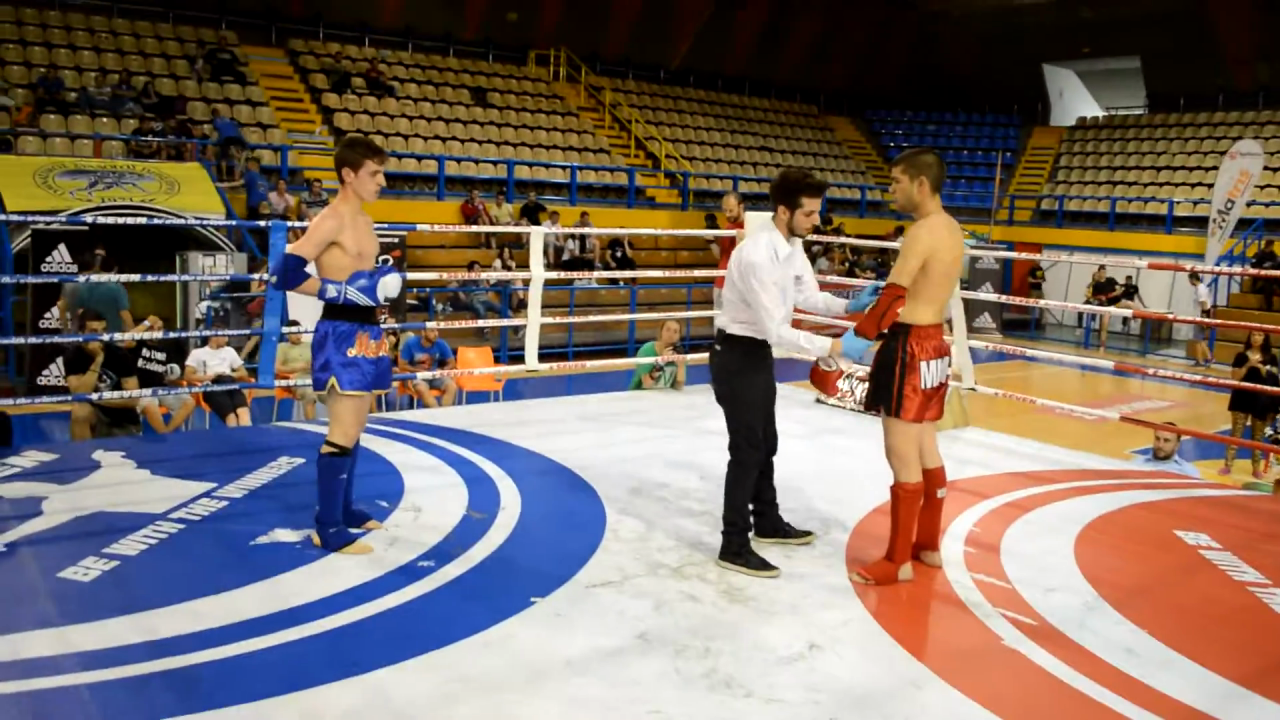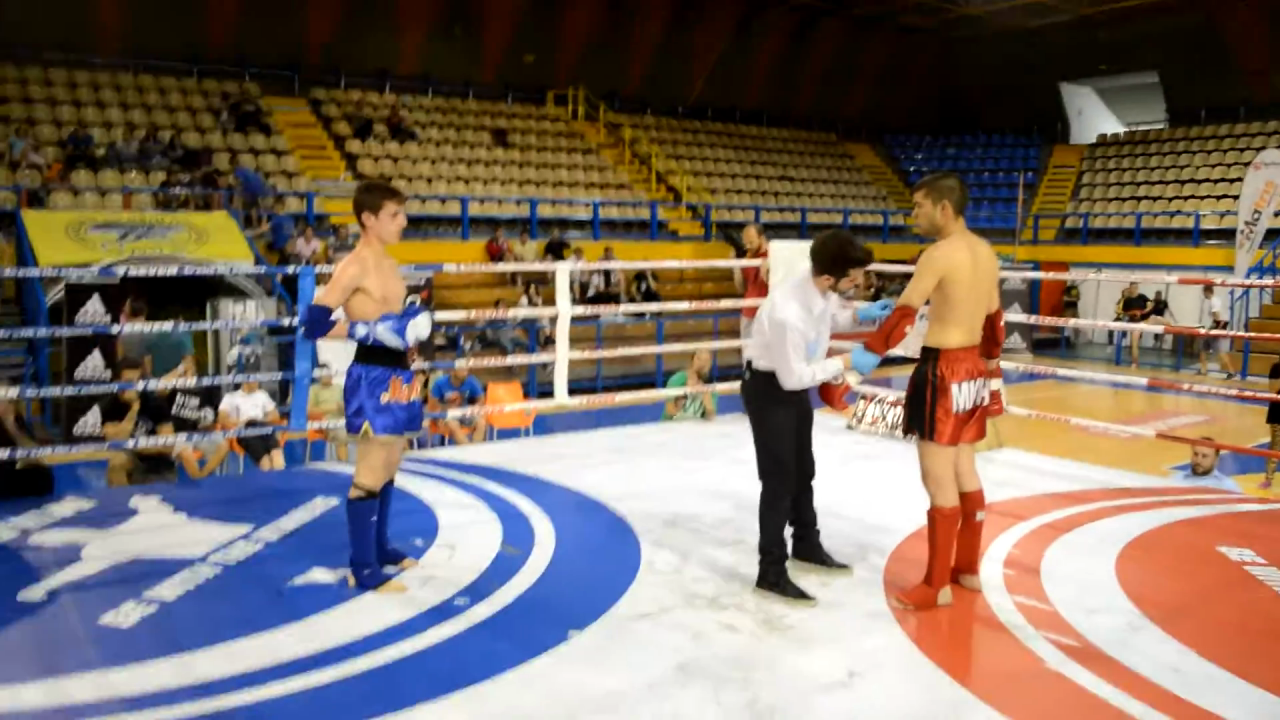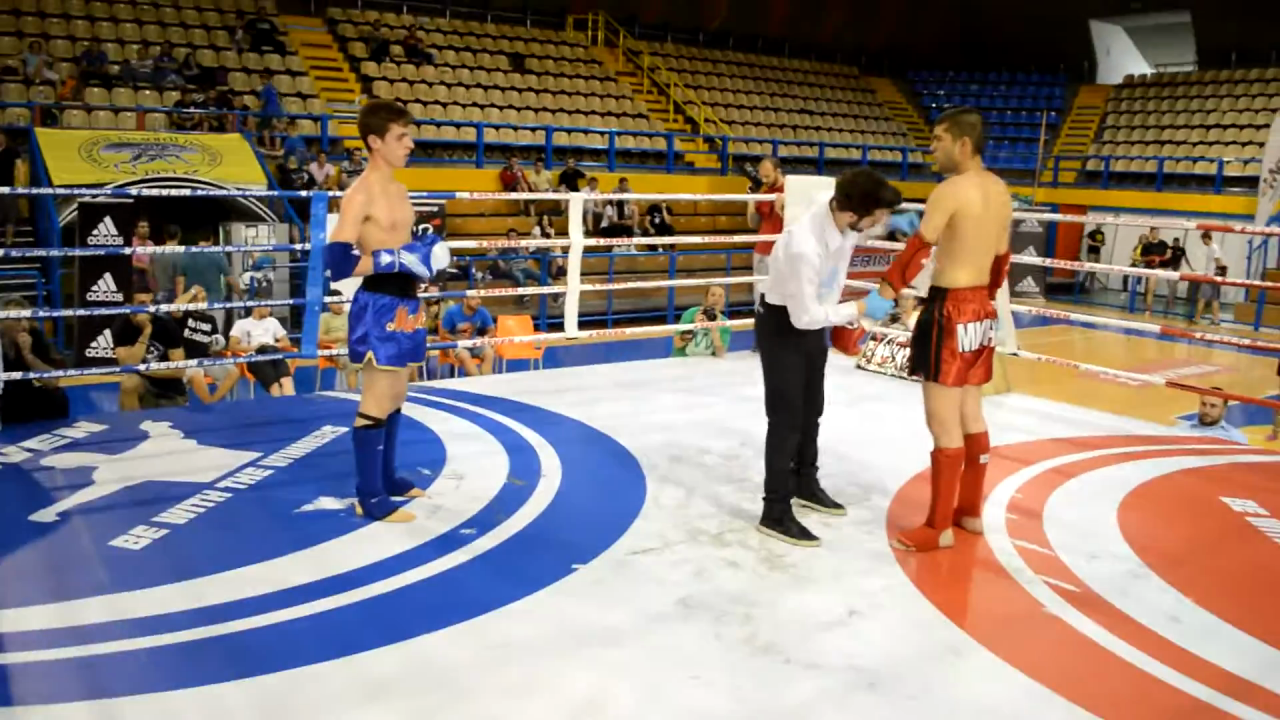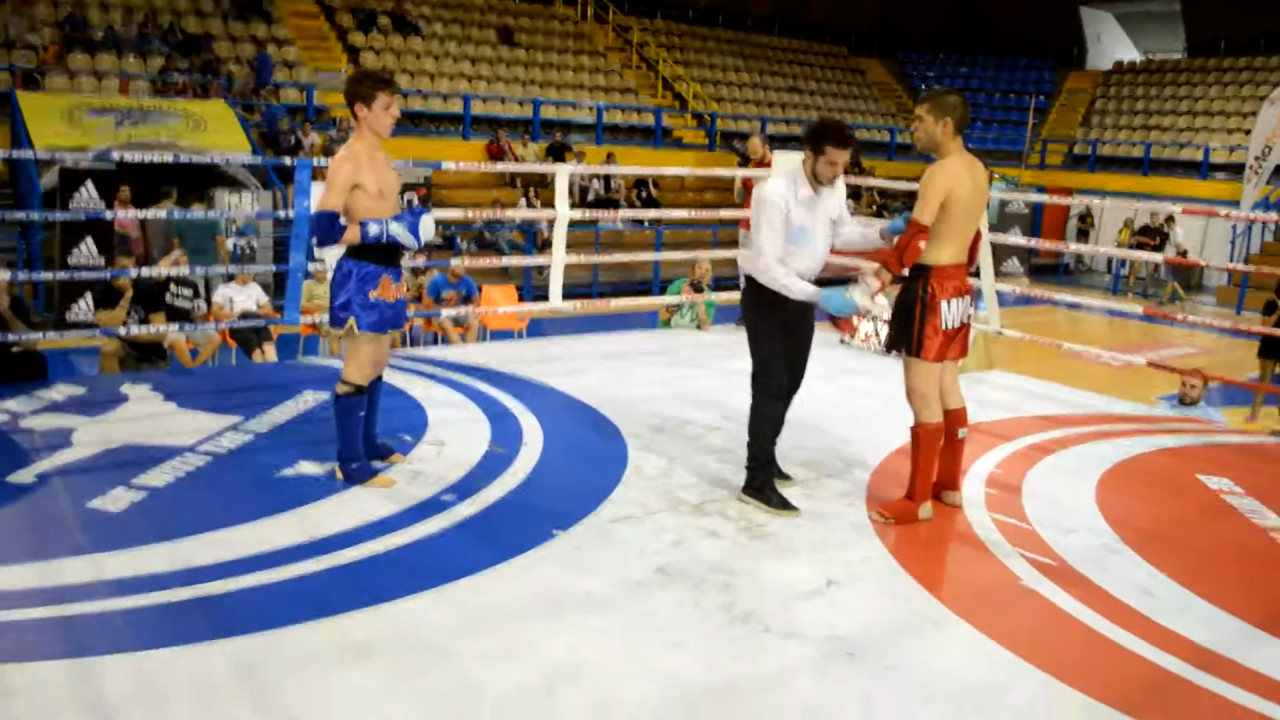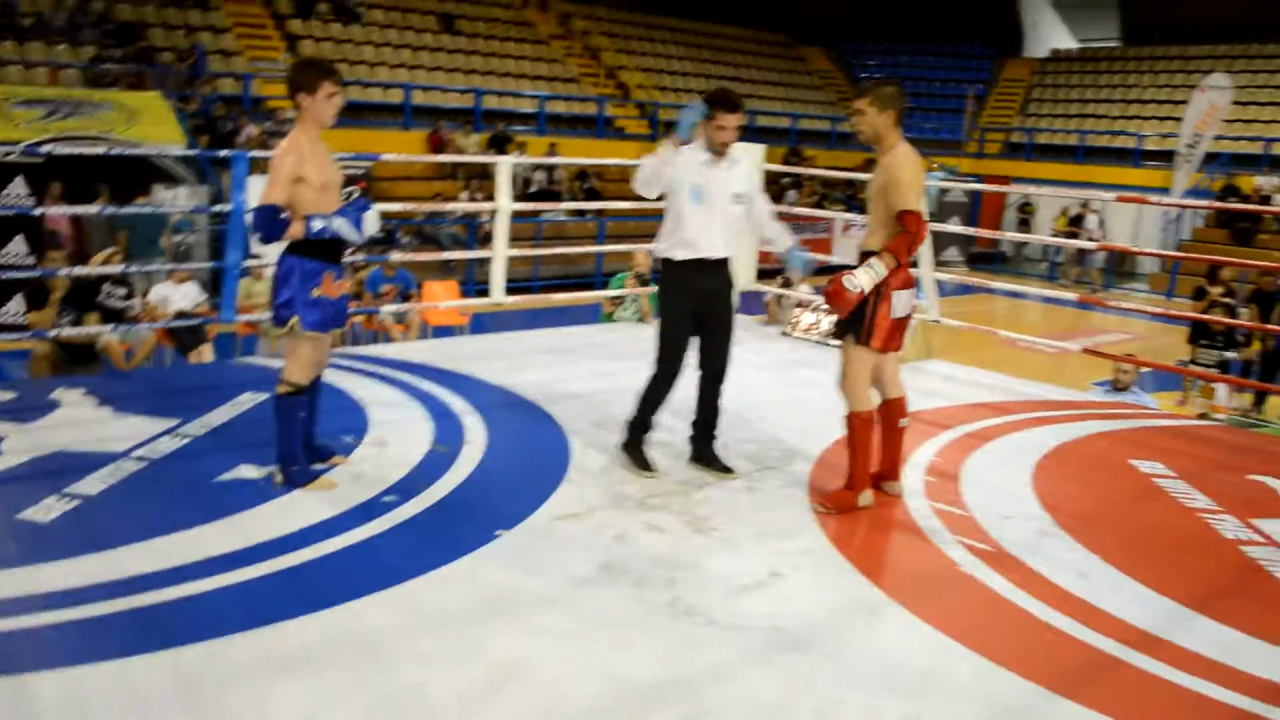
dt=0.4s
person 1, frame 1
left shoulder: (922, 232)
right shoulder: (953, 230)
left elbow: (893, 298)
left wrist: (849, 345)
left hip: (910, 348)
right hip: (933, 346)
left knee: (902, 456)
right knee: (925, 450)
left ankle: (898, 561)
right ankle: (929, 544)
person 1, frame 2
left shoulder: (939, 254)
right shoulder: (986, 252)
left elbow: (904, 314)
right elbow: (994, 320)
left wrist: (861, 358)
right wrist: (989, 368)
left hip: (943, 371)
right hip: (972, 369)
left knee: (939, 480)
right knee: (964, 472)
left ankle: (936, 585)
right ankle: (968, 568)
person 1, frame 3
left shoulder: (950, 190)
right shoulder: (1001, 191)
left elbow: (916, 252)
left wrist: (879, 299)
left hip: (950, 311)
right hip: (980, 309)
left knee: (943, 422)
right knee: (970, 415)
left ankle: (939, 527)
right ankle: (970, 510)
person 1, frame 4
left shoulder: (940, 172)
right shoulder: (976, 170)
left elbow: (913, 240)
left wrist: (869, 286)
left hip: (932, 287)
right hip: (958, 286)
left knee: (924, 397)
right knee: (947, 389)
left ankle: (918, 501)
right ankle: (948, 484)
person 1, frame 5
left shoulder: (898, 161)
right shoulder: (898, 158)
left elbow: (913, 230)
left wrist: (865, 274)
left hip: (880, 284)
right hip: (890, 282)
left knee: (856, 383)
right knee: (886, 379)
left ankle: (857, 488)
right ankle: (889, 473)
person 2, frame 1
left shoulder: (366, 222)
right shoulder: (330, 221)
right elbow: (285, 274)
left wrist: (386, 281)
right wrist: (341, 292)
left hip: (368, 332)
right hip: (342, 334)
left knee: (354, 428)
right knee: (342, 433)
left ankle: (344, 508)
right ankle: (328, 528)
person 2, frame 2
left shoulder: (391, 265)
right shoulder: (353, 267)
right elbow: (314, 323)
left wrist: (411, 325)
right wrist: (371, 332)
left hip: (399, 376)
right hip: (372, 378)
left knee: (387, 469)
right knee: (370, 475)
left ankle: (379, 548)
right ankle: (363, 568)
person 2, frame 3
left shoulder: (400, 190)
right shoulder: (361, 194)
right elbow: (336, 263)
left wrist: (425, 253)
right wrist: (398, 260)
left hip: (404, 304)
right hip: (380, 306)
left knee: (395, 398)
right knee: (377, 404)
left ankle: (387, 477)
right ankle: (370, 497)
person 2, frame 4
left shoulder: (383, 157)
right shoulder: (348, 162)
right elbow: (323, 231)
left wrist: (408, 223)
right wrist: (384, 230)
left hip: (386, 273)
right hip: (362, 275)
left knee: (376, 365)
right knee: (358, 370)
left ankle: (368, 443)
right ankle: (351, 462)
person 2, frame 5
left shoulder: (321, 149)
right shoulder: (291, 153)
right elbow: (267, 226)
left wrist: (352, 215)
right wrist: (327, 225)
left hip: (328, 268)
right hip: (306, 270)
left knee: (317, 363)
right knee: (300, 369)
left ankle: (308, 445)
right ankle: (292, 465)
person 3, frame 1
left shoulder: (792, 245)
right shoulder: (755, 255)
left elbow: (806, 296)
right elbow: (778, 332)
left wrist: (850, 303)
right wrist: (835, 348)
left hip: (760, 353)
right hip: (737, 356)
left knee: (765, 443)
right knee: (747, 449)
left ankle: (767, 521)
right ankle: (734, 545)
person 3, frame 2
left shoulder: (821, 286)
right shoulder: (787, 313)
right elbow: (792, 377)
left wrist: (859, 315)
right wrist: (845, 363)
left hip: (795, 380)
right hip: (770, 386)
left knee: (803, 470)
right knee: (780, 478)
left ankle: (807, 545)
right ankle: (771, 573)
person 3, frame 3
left shoulder: (841, 217)
right shoulder: (804, 245)
right elbow: (804, 315)
right wrist: (859, 308)
left hip: (812, 318)
right hip: (783, 323)
left knee: (811, 406)
right knee: (787, 416)
left ankle: (805, 482)
right ankle: (776, 512)
person 3, frame 4
left shoulder: (833, 190)
right shoulder: (775, 193)
left elbow: (842, 234)
right elbow: (764, 265)
left wrist: (884, 235)
right wrist: (820, 296)
left hip: (801, 295)
right hip: (766, 295)
left knee: (789, 382)
right knee: (770, 385)
left ankle: (764, 456)
right ankle: (758, 480)
person 3, frame 5
left shoulder: (743, 169)
right shoulder: (681, 159)
left elbow: (761, 219)
right elbow: (644, 185)
left wrist: (789, 247)
right wrist: (674, 142)
left hip: (718, 275)
right hip: (680, 274)
left knee: (715, 367)
right knee: (670, 366)
left ankle: (702, 446)
right ankle: (635, 437)
